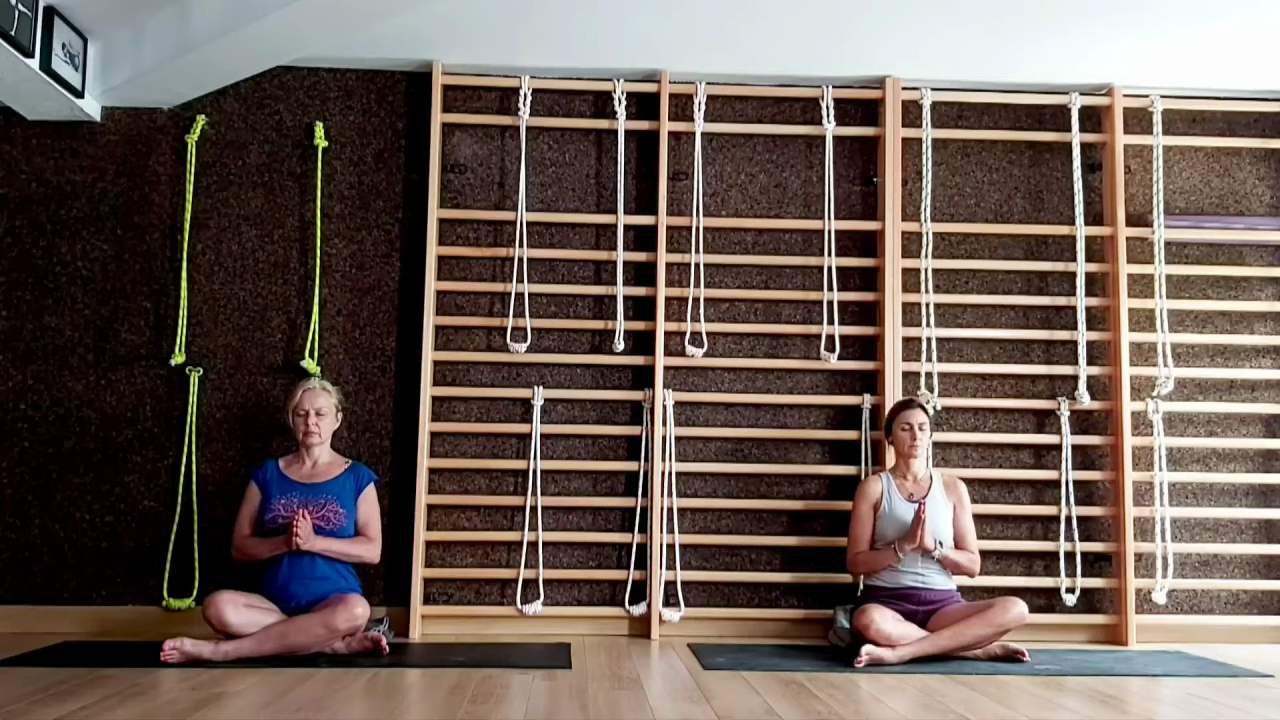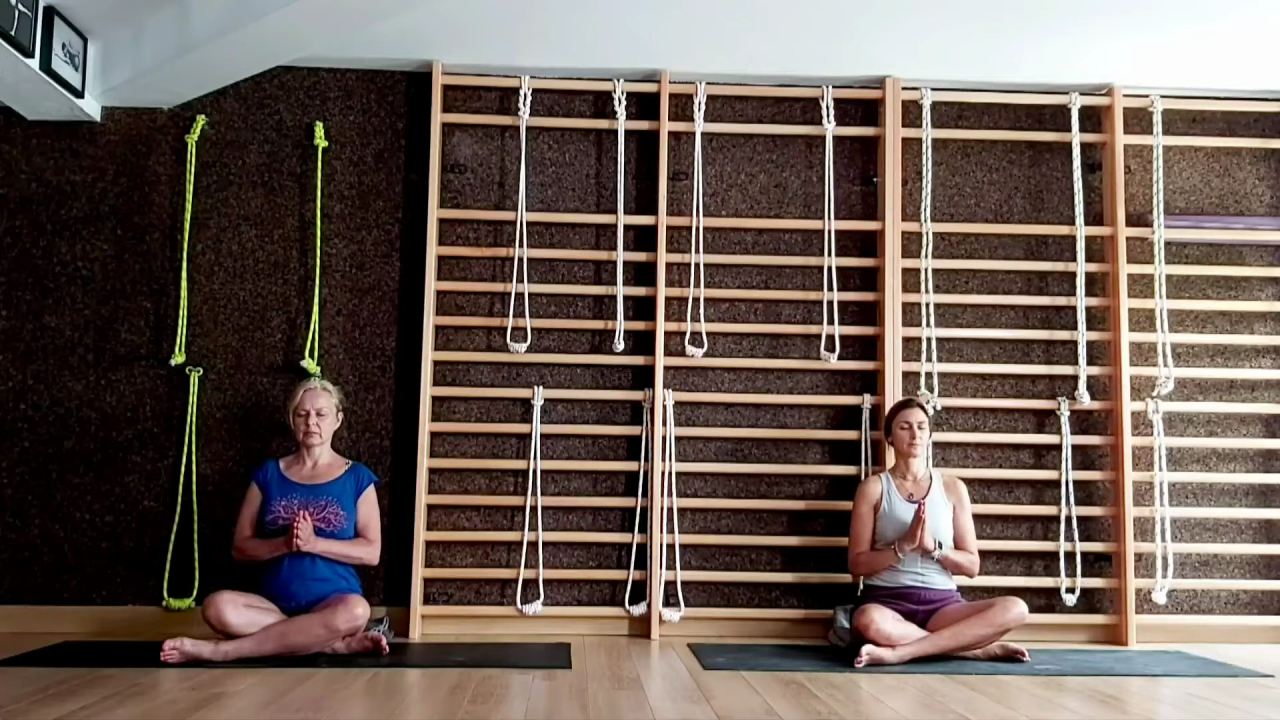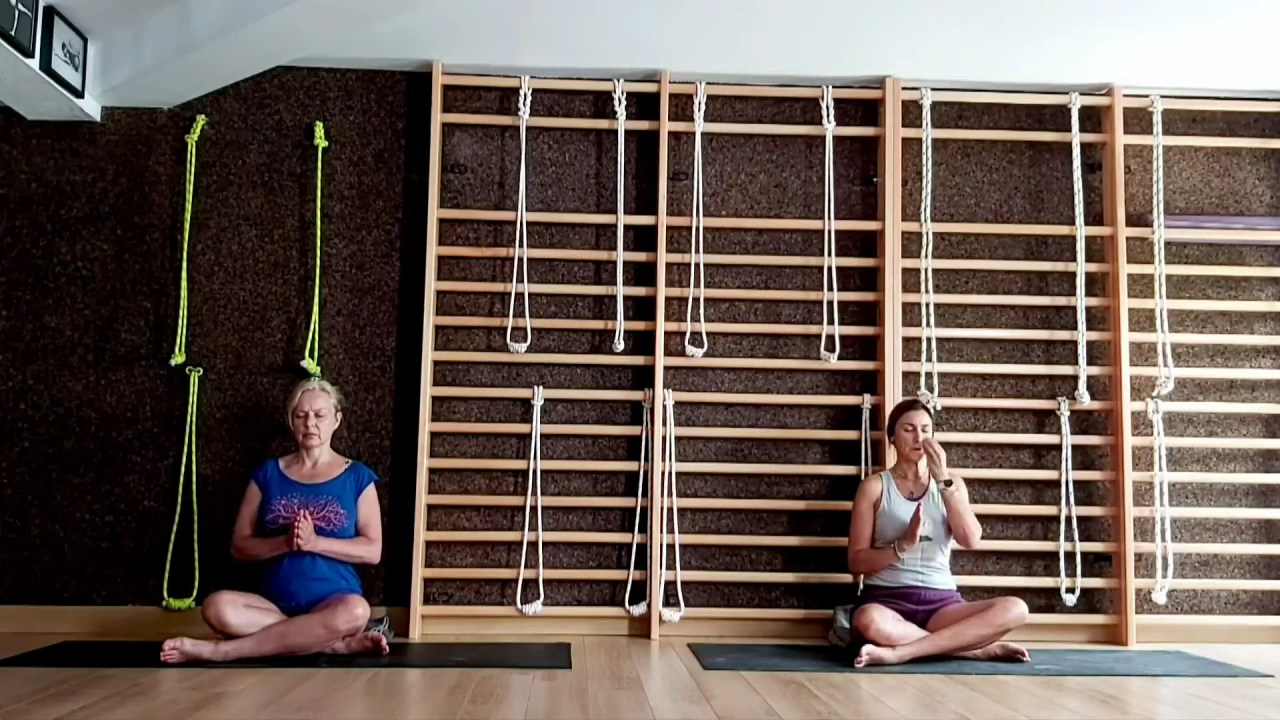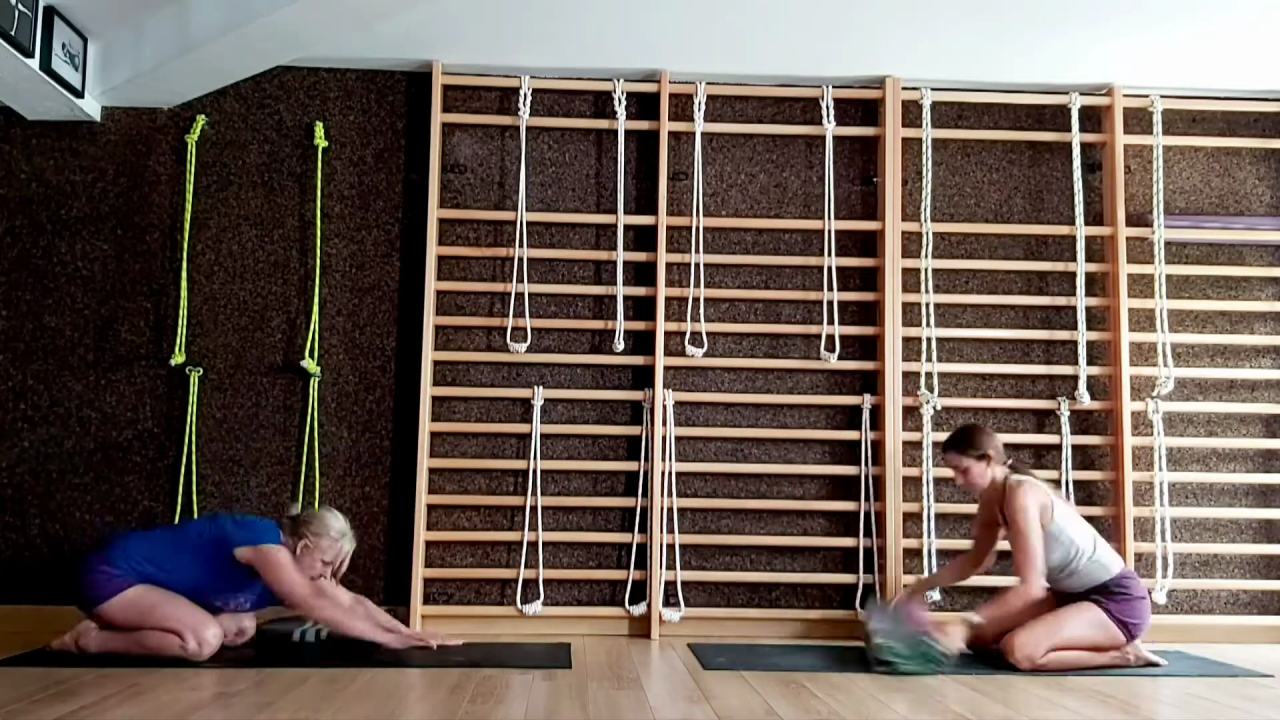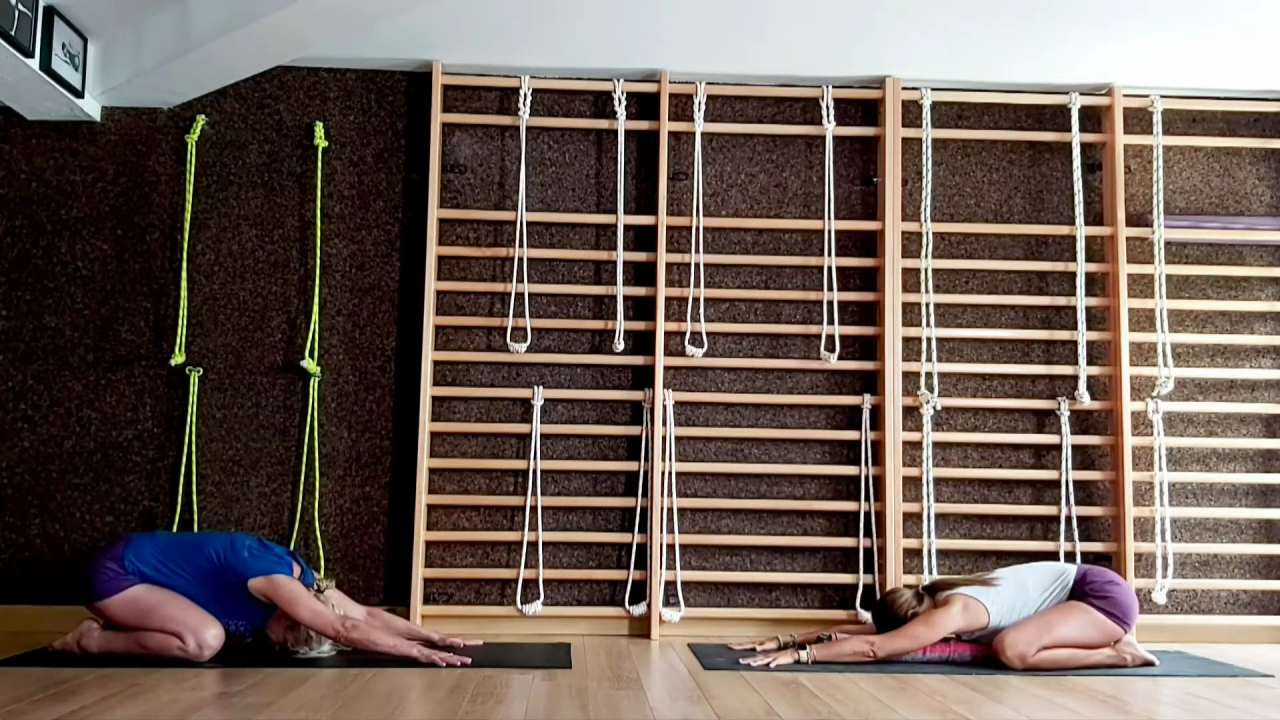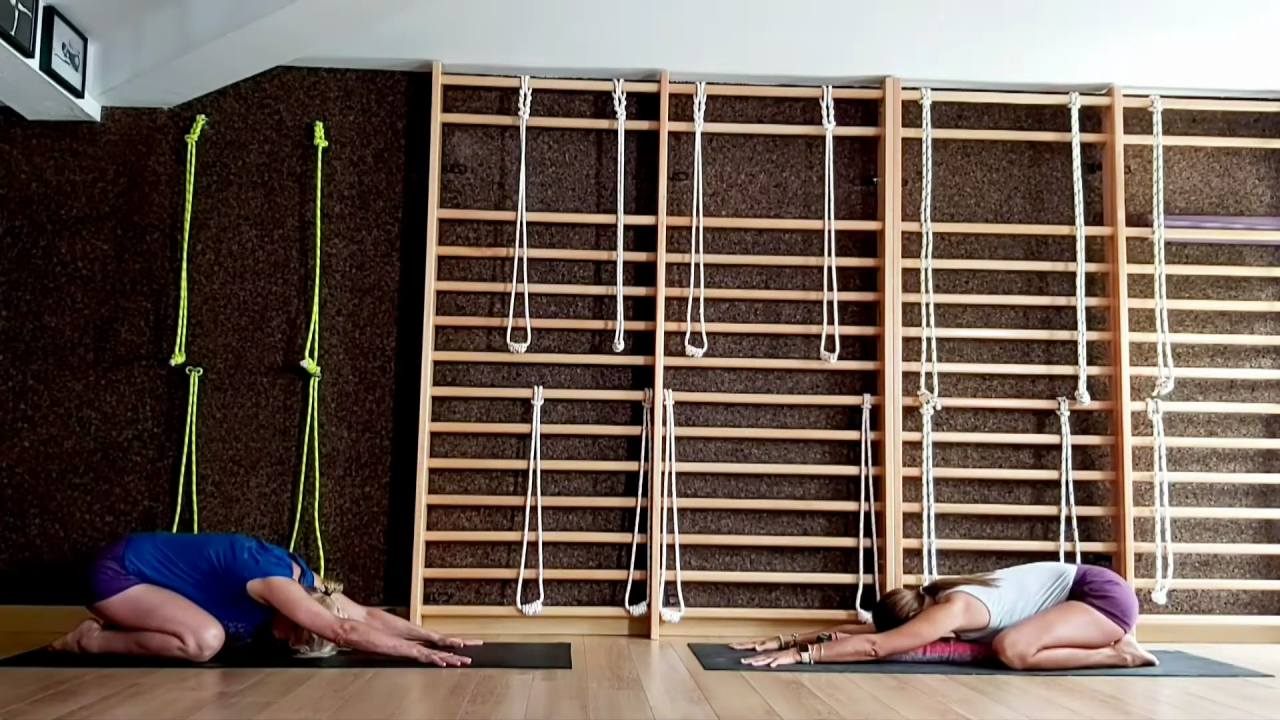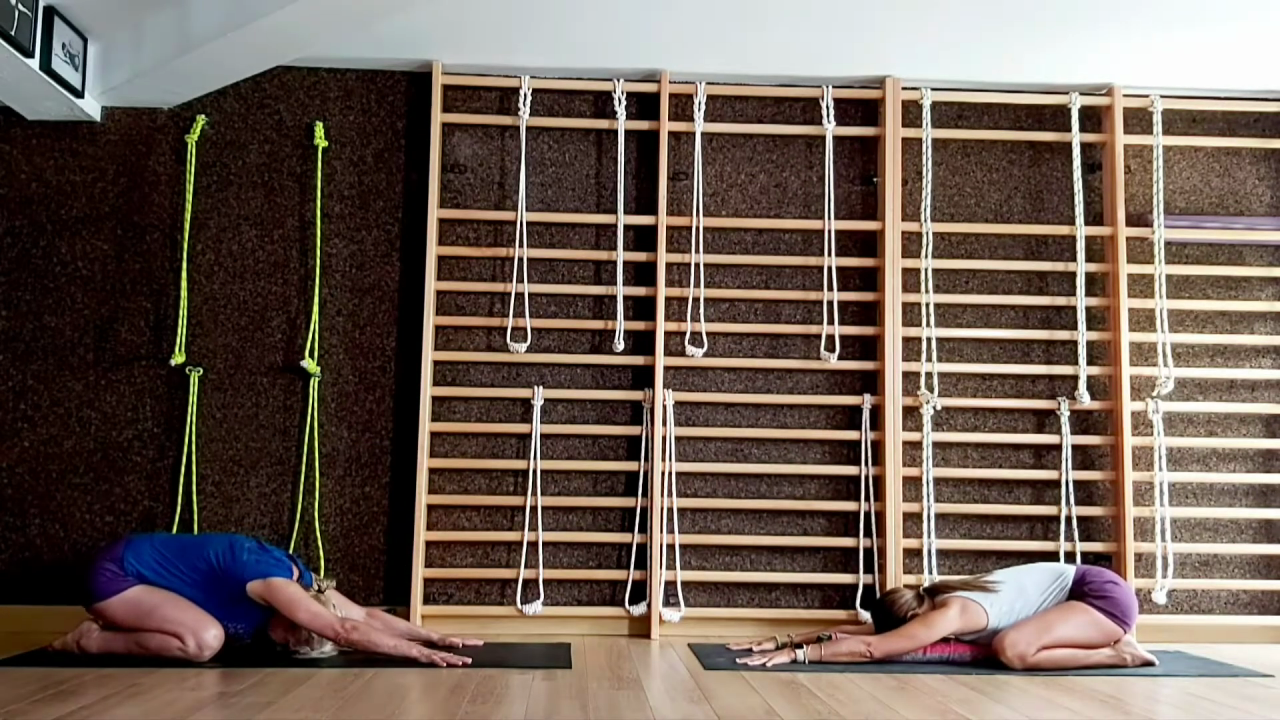
dt=0.5s
person 1, frame 1
left shoulder: (357, 477)
right shoulder: (267, 474)
left elbow: (372, 550)
right elbow: (240, 546)
left wrist: (314, 541)
right wrist: (284, 542)
left hip: (334, 600)
right hip: (274, 602)
left knee: (355, 610)
right knee: (218, 606)
left ankle: (223, 650)
right ankle: (335, 642)
person 1, frame 2
left shoulder: (357, 478)
right shoulder: (268, 475)
left elbow: (371, 552)
right elbow: (241, 547)
left wrist: (314, 543)
right wrist: (284, 544)
left hip: (334, 602)
right hip: (274, 602)
left knee: (355, 611)
right knee: (218, 607)
left ankle: (222, 650)
right ankle: (337, 642)
person 1, frame 3
left shoulder: (358, 477)
right shoulder: (267, 474)
left elbow: (372, 550)
right elbow: (240, 546)
left wrist: (314, 542)
right wrist: (284, 543)
left hip: (332, 601)
right hip: (274, 603)
left knee: (354, 612)
right knee: (218, 607)
left ankle: (220, 650)
right ankle: (336, 642)
person 1, frame 4
left shoulder: (278, 553)
right shoulder: (264, 544)
left elbow: (348, 601)
right elbow: (317, 606)
left wrist: (409, 634)
right wrist: (394, 639)
left hip: (135, 576)
right hip: (109, 578)
left knee: (241, 630)
right knee: (202, 639)
left ankle: (115, 626)
right ankle: (92, 639)
person 1, frame 5
left shoulder: (298, 575)
right shoulder: (273, 578)
left elbow: (367, 613)
right elbow: (346, 629)
left wrist: (435, 636)
right wrist: (420, 651)
left hip: (140, 563)
right hip: (117, 572)
left knee: (232, 631)
right knee: (204, 640)
left ankle: (119, 625)
right ankle: (92, 640)
person 1, frame 6
left shoulder: (299, 576)
right shoulder: (273, 580)
left elbow: (367, 615)
right elbow: (345, 631)
left wrist: (436, 637)
right wrist: (419, 652)
left hip: (141, 564)
right hip: (117, 572)
left knee: (236, 631)
right knee: (205, 641)
left ankle: (119, 627)
right ankle: (93, 640)
person 1, frame 7
left shoulder: (298, 578)
right shoulder: (272, 581)
left elbow: (366, 614)
right elbow: (343, 630)
left wrist: (435, 636)
right wrist: (418, 652)
left hip: (138, 565)
right hip: (115, 574)
left knee: (235, 634)
right knee: (204, 641)
left ankle: (116, 627)
right ankle: (91, 640)
person 2, frame 1
left shoulder: (953, 488)
right shoulder: (873, 487)
left elbow: (972, 565)
right elbow: (856, 563)
left wrist: (933, 546)
right wrist: (904, 545)
left hip: (942, 602)
right hip: (886, 600)
left knee: (1015, 609)
right knee: (870, 622)
left ankle: (899, 652)
right ankle: (979, 648)
person 2, frame 2
left shoulder: (953, 488)
right shoulder: (873, 487)
left elbow: (972, 566)
right elbow: (857, 564)
left wrist: (933, 546)
right wrist: (904, 546)
left hip: (941, 602)
right hip: (886, 600)
left knee: (1015, 609)
right knee: (869, 621)
left ankle: (899, 652)
right ankle: (979, 649)
person 2, frame 3
left shoulder: (952, 483)
right shoulder: (874, 486)
left elbow: (971, 540)
right elbow: (857, 562)
left wrist: (943, 480)
right wrist: (903, 544)
left hip: (941, 602)
right hip: (886, 600)
left knee: (1014, 609)
right knee: (870, 622)
left ankle: (898, 652)
right ankle: (981, 648)
person 2, frame 4
left shoulder: (1018, 495)
right shoulder: (992, 497)
left elbow: (1030, 586)
right elbow: (978, 559)
left wrist: (968, 627)
right wrist: (921, 585)
left hip: (1115, 599)
left knee: (1019, 651)
right knee: (989, 637)
left ankle: (1120, 654)
person 2, frame 5
left shoulder: (949, 613)
right shoulder: (933, 602)
left elbow: (874, 648)
right elbow: (859, 631)
left wrist: (799, 654)
right wrist: (786, 641)
left hip: (1104, 593)
right hip: (1083, 588)
left knee: (1013, 650)
left ankle: (1119, 654)
right ankle: (1111, 641)
person 2, frame 6
left shoulder: (952, 610)
right shoulder: (932, 601)
left elbow: (874, 646)
right elbow: (858, 629)
left wrist: (801, 653)
right wrist: (787, 640)
left hip: (1104, 593)
right hip: (1084, 587)
left knee: (1012, 650)
left ankle: (1119, 654)
right ankle: (1110, 642)
person 2, frame 7
left shoulder: (950, 614)
right shoulder: (934, 601)
left elbow: (871, 648)
right elbow: (856, 629)
left wrist: (797, 653)
right wrist: (783, 640)
left hip: (1103, 592)
right hip: (1084, 587)
left knee: (1013, 650)
left ankle: (1119, 653)
right ankle: (1113, 640)
